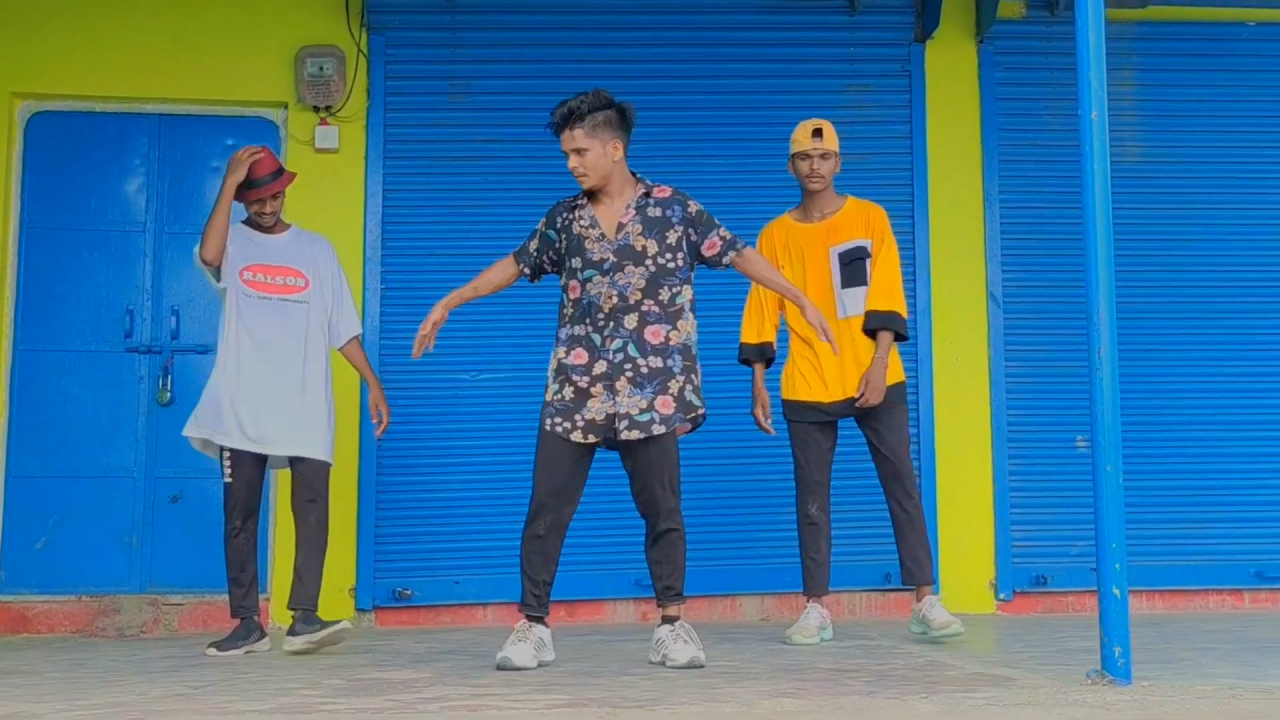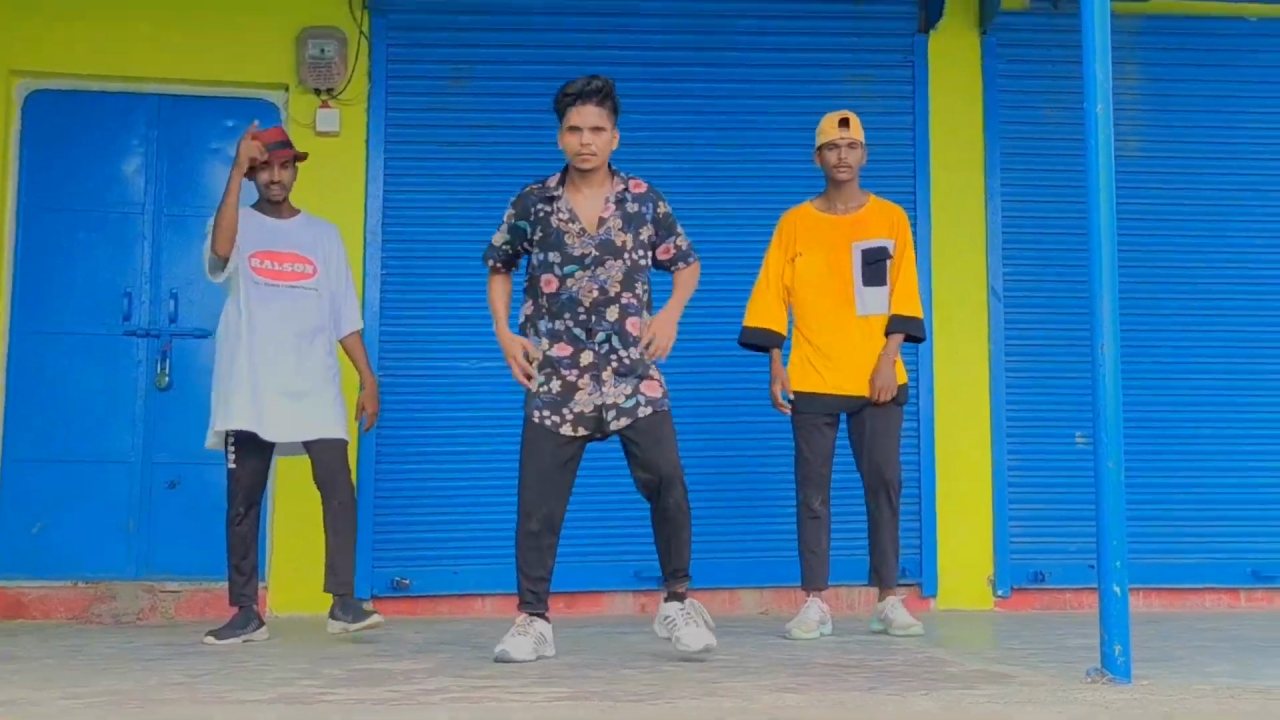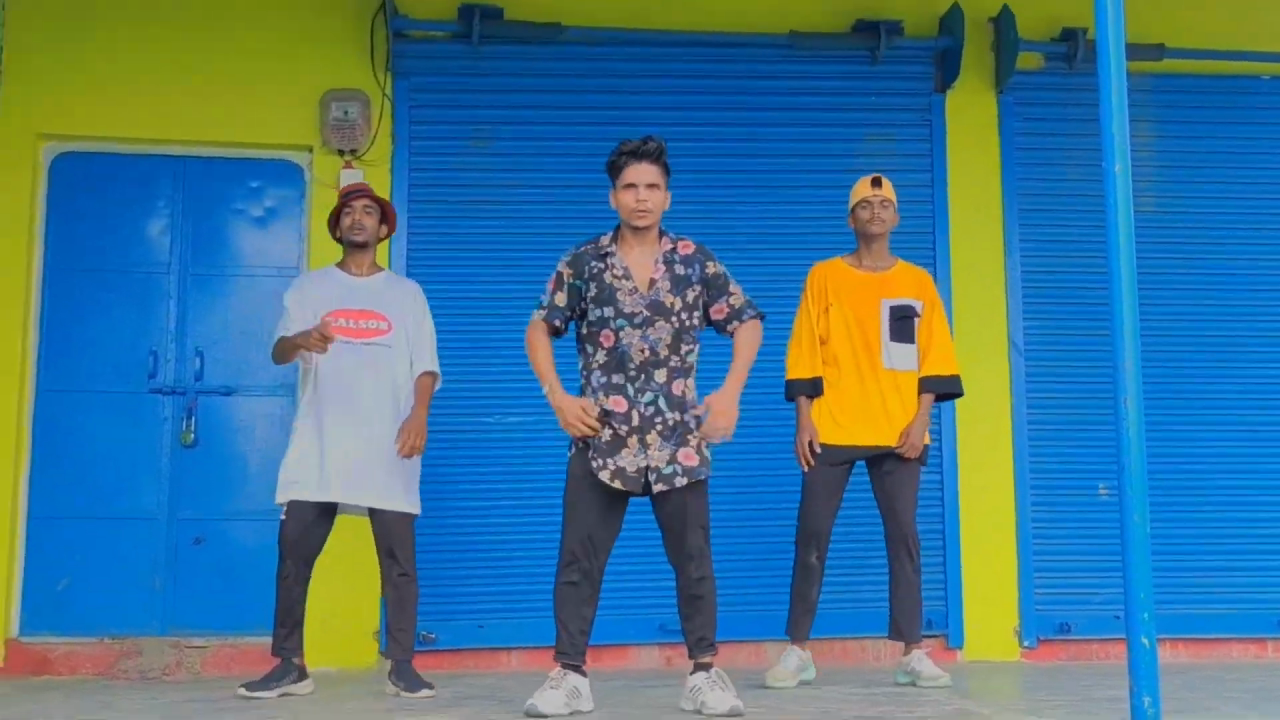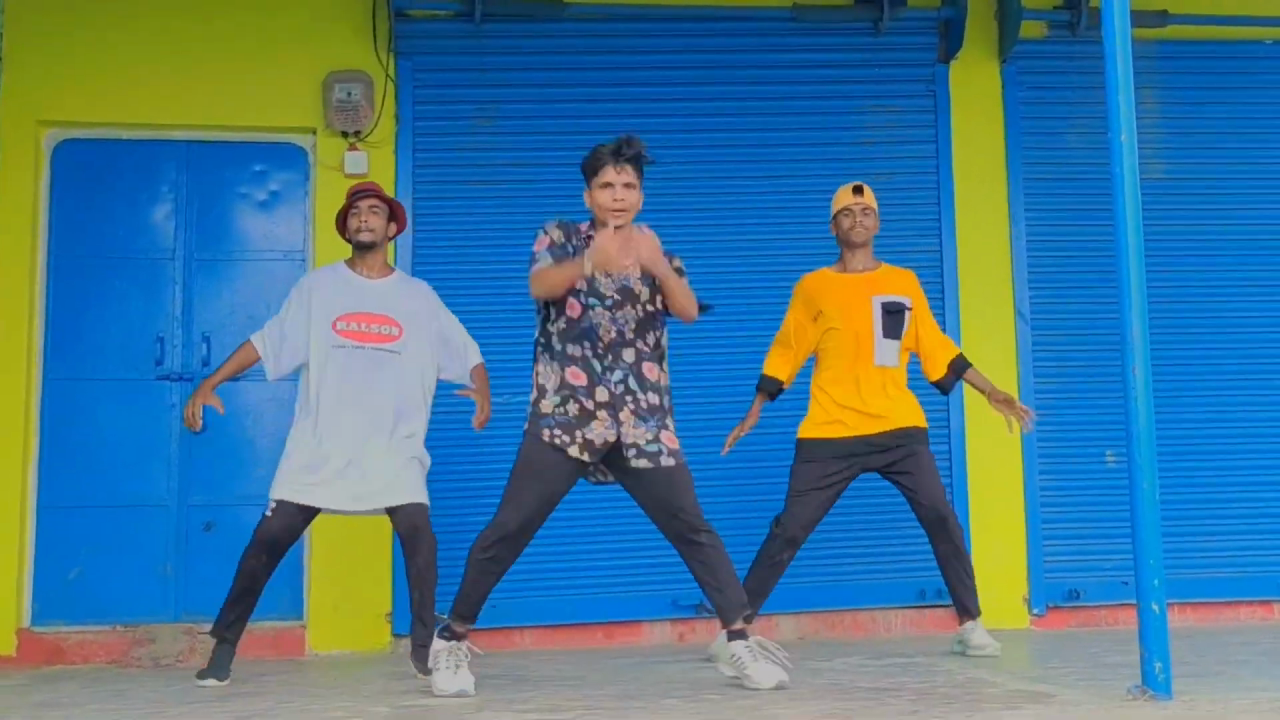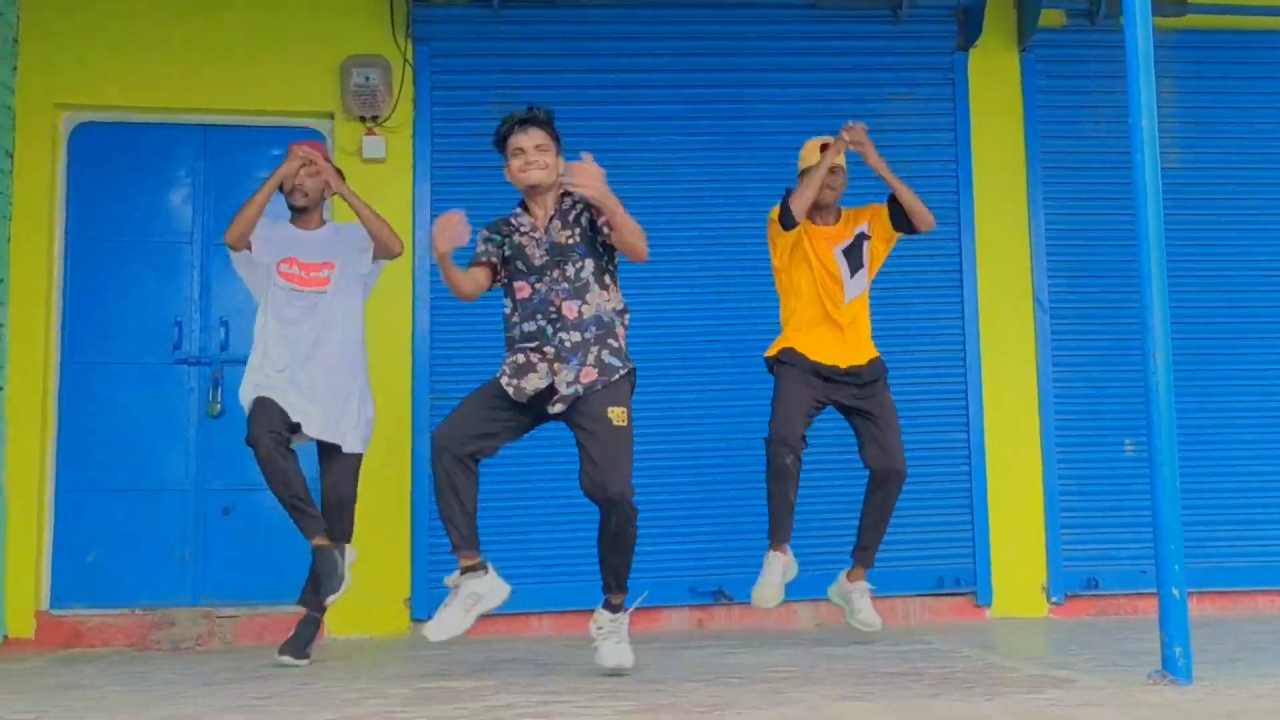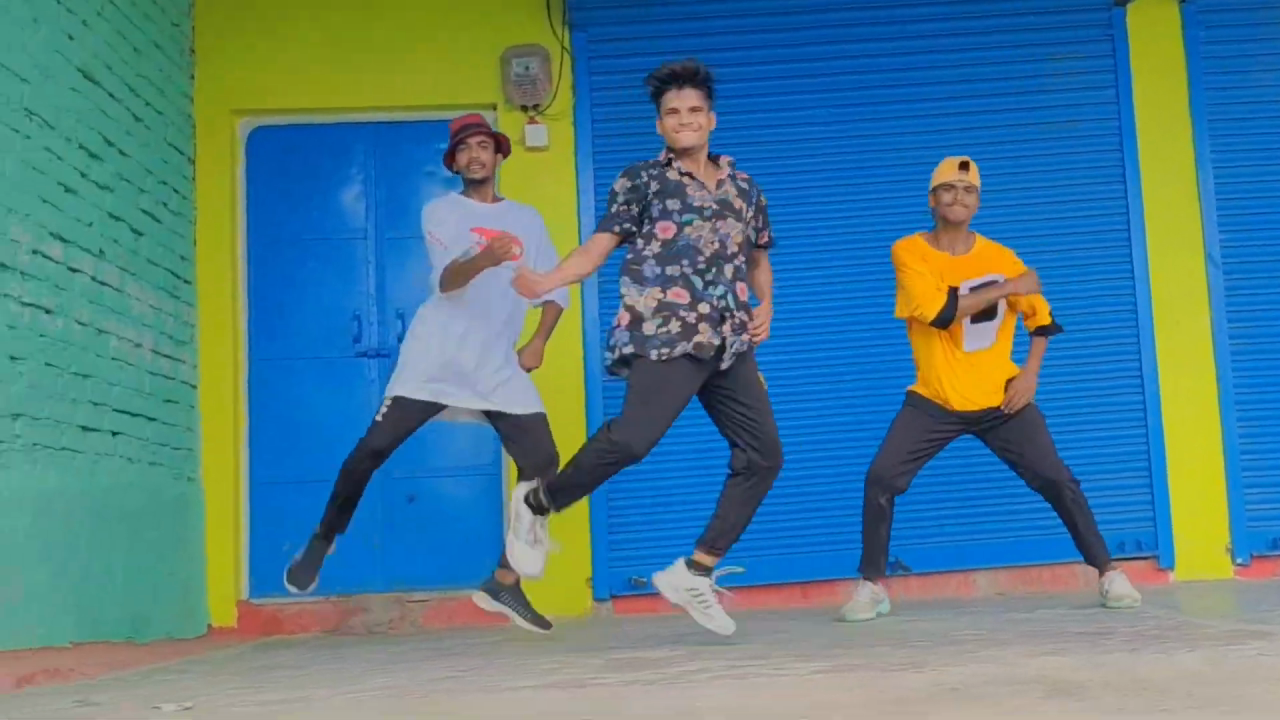
dt=0.4s
person 1, frame 1
left shoulder: (674, 208)
right shoulder: (563, 217)
left elbow: (738, 254)
right elbow: (517, 264)
left wrist: (802, 301)
right wrist: (446, 304)
left hip: (648, 386)
right hip: (574, 387)
left knee: (661, 509)
right knee: (546, 508)
left ankle: (671, 625)
right ankle: (533, 626)
person 1, frame 2
left shoulder: (645, 201)
right shoulder: (531, 203)
left elbow: (686, 264)
right elbow: (498, 269)
left wrist: (670, 313)
right wrist: (504, 332)
left hip: (632, 371)
right hip: (557, 377)
left knee: (665, 479)
right knee: (538, 504)
left ankle: (677, 600)
right ankle: (533, 619)
person 1, frame 3
left shoulder: (696, 261)
right shoulder: (582, 263)
left elbow: (748, 322)
right elbow: (539, 330)
left wrist: (730, 391)
right wrist: (557, 396)
left hip: (676, 435)
right hip: (599, 435)
left knee: (692, 557)
right knee: (579, 557)
person 1, frame 4
left shoulder: (661, 259)
right shoulder: (560, 239)
left elbow: (687, 310)
right elbow: (540, 285)
left wrist: (654, 261)
right wrist: (588, 260)
left hip: (641, 423)
right hip: (564, 418)
left knee: (692, 529)
right knee: (509, 528)
left ankle: (739, 642)
right ankle: (453, 638)
person 1, frame 5
left shoulder: (593, 213)
right shoulder: (501, 233)
left elbow: (638, 250)
right elbow: (468, 289)
left wrist: (603, 197)
right wrist: (443, 256)
left hip: (598, 372)
right hip: (527, 373)
left knee: (611, 492)
right knee: (449, 442)
left ankle: (612, 614)
right ankle: (474, 578)
person 1, frame 6
left shoulder: (746, 187)
right shoulder: (645, 180)
left elbow: (759, 259)
right elbow: (600, 243)
left wrist: (764, 305)
right wrist: (550, 280)
left hip: (730, 344)
right hip: (668, 337)
left knee: (763, 456)
right knee: (632, 439)
left ankle: (694, 573)
right ankle: (537, 504)
person 2, frame 1
left shoulder: (317, 248)
right shoulder: (229, 241)
left elbow: (343, 326)
right elbow: (207, 257)
left wrist: (372, 384)
right wrist: (228, 185)
left hip: (306, 406)
right hip: (242, 404)
left knee: (311, 504)
right knee: (240, 512)
left ankle: (304, 617)
right ankle: (248, 622)
person 2, frame 2
left shoulder: (325, 235)
right shoulder: (234, 223)
left elbow: (345, 316)
right elbow: (220, 253)
left wrist: (368, 378)
right wrist: (237, 168)
left hip: (314, 389)
right hip: (250, 391)
left knee: (338, 485)
right knee: (243, 499)
left ankle: (343, 601)
right ankle: (246, 612)
person 2, frame 3
left shoulder: (406, 293)
right shoulder: (311, 289)
left elbow: (426, 366)
right elbow: (279, 353)
left wrist: (419, 413)
right wrist: (301, 340)
left hip: (385, 448)
right hip: (319, 447)
left knee: (398, 554)
right knee: (295, 550)
left ankle: (401, 664)
right ankle: (289, 663)
person 2, frame 4
left shoulder: (420, 297)
right shoulder: (315, 287)
left elbow: (467, 355)
right elbow: (267, 343)
left wrist: (481, 394)
right wrist: (210, 384)
left hip: (392, 449)
right hip: (319, 445)
left knee: (419, 537)
right knee: (269, 538)
left ankle: (424, 645)
right ankle: (225, 642)
person 2, frame 5
left shoulder: (352, 242)
right shoulder: (265, 238)
left elbow: (394, 246)
right elbow: (232, 237)
left wrist: (342, 189)
right wrist: (278, 174)
left hip: (338, 393)
right hip: (276, 383)
left knee: (337, 506)
right knee: (265, 438)
left ankle: (310, 619)
right ankle: (326, 545)
person 2, frame 6
left shoulder: (528, 219)
right shoulder: (441, 210)
left elbow: (554, 293)
right elbow: (447, 280)
left wrist: (539, 341)
right wrist: (485, 259)
left hip: (500, 367)
right hip: (436, 354)
left knee: (540, 462)
right knee: (374, 446)
left ankle: (505, 583)
right ankle: (324, 539)
person 3, frame 1
left shoulder: (870, 217)
right shoulder: (775, 235)
left elbow: (887, 296)
right elbow: (762, 313)
left wrist: (880, 362)
right wrist: (758, 384)
left hip: (874, 377)
right hip: (807, 386)
left knee: (902, 481)
right knee: (811, 494)
left ankle: (925, 600)
right ankle: (816, 608)
person 3, frame 2
left shoulder: (891, 217)
right shoulder: (795, 222)
left elbow: (904, 296)
right elbow: (772, 295)
left wrist: (889, 358)
right wrist: (776, 365)
left hip: (878, 376)
right hip: (814, 378)
left knee: (884, 482)
right knee: (812, 487)
left ankle: (887, 599)
right ankle: (815, 602)
person 3, frame 3
left shoulder: (919, 282)
right shoulder: (824, 276)
left elbow: (936, 357)
right elbow: (805, 350)
left wrist: (922, 420)
right wrist: (804, 416)
left hip: (897, 433)
right hip: (832, 430)
left knee: (903, 537)
right knee: (813, 533)
left ankle: (912, 653)
right ankle: (797, 650)
person 3, frame 4
left shoulder: (903, 283)
right shoulder: (812, 288)
left elbow: (936, 348)
right elbow: (785, 352)
left wrist: (992, 393)
right wrist: (754, 412)
left hip: (897, 426)
right hip: (831, 431)
left knee: (940, 518)
right knee: (790, 528)
left ankle: (970, 624)
right ankle: (741, 623)
person 3, frame 5
left shoulder: (866, 221)
right shoulder: (787, 227)
left elbow: (925, 222)
right elbow: (796, 206)
left wrist: (871, 156)
right wrist: (835, 147)
left hip: (860, 366)
right hip: (802, 360)
left knee: (890, 468)
right knee: (784, 440)
left ankle: (856, 580)
right ankle: (779, 553)
person 3, frame 6
left shoulder: (1000, 258)
right shoulder: (909, 252)
left elbow: (1041, 318)
right elbow: (942, 312)
left wrist: (1030, 376)
right wrist: (1006, 290)
left hip: (1000, 397)
right hip: (935, 402)
left knee: (1057, 481)
right knee: (882, 479)
left ankle: (1108, 572)
right ankle: (872, 584)
